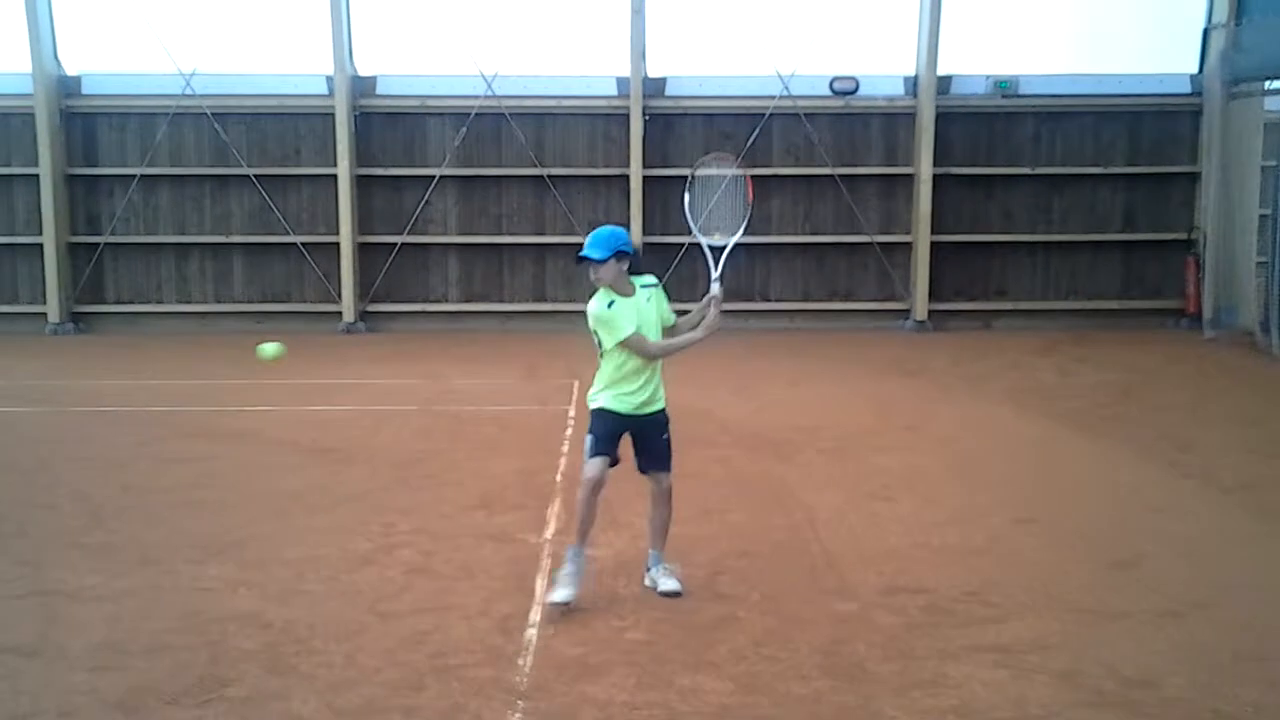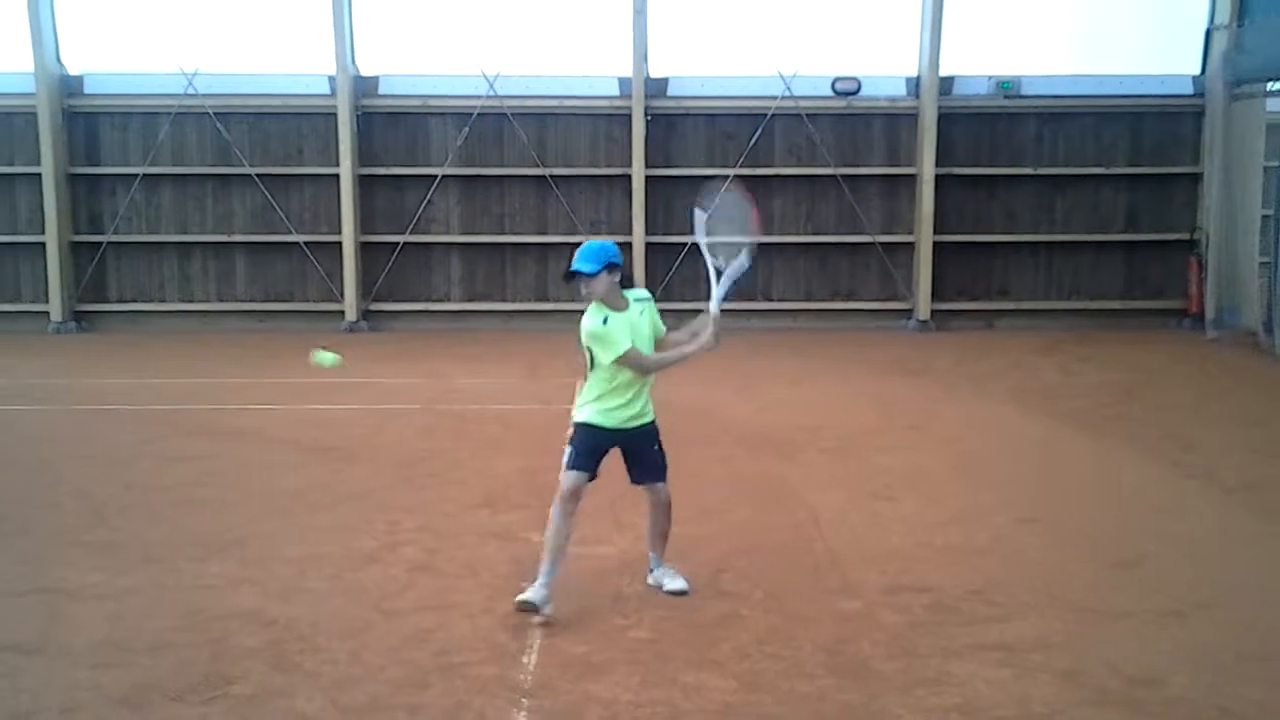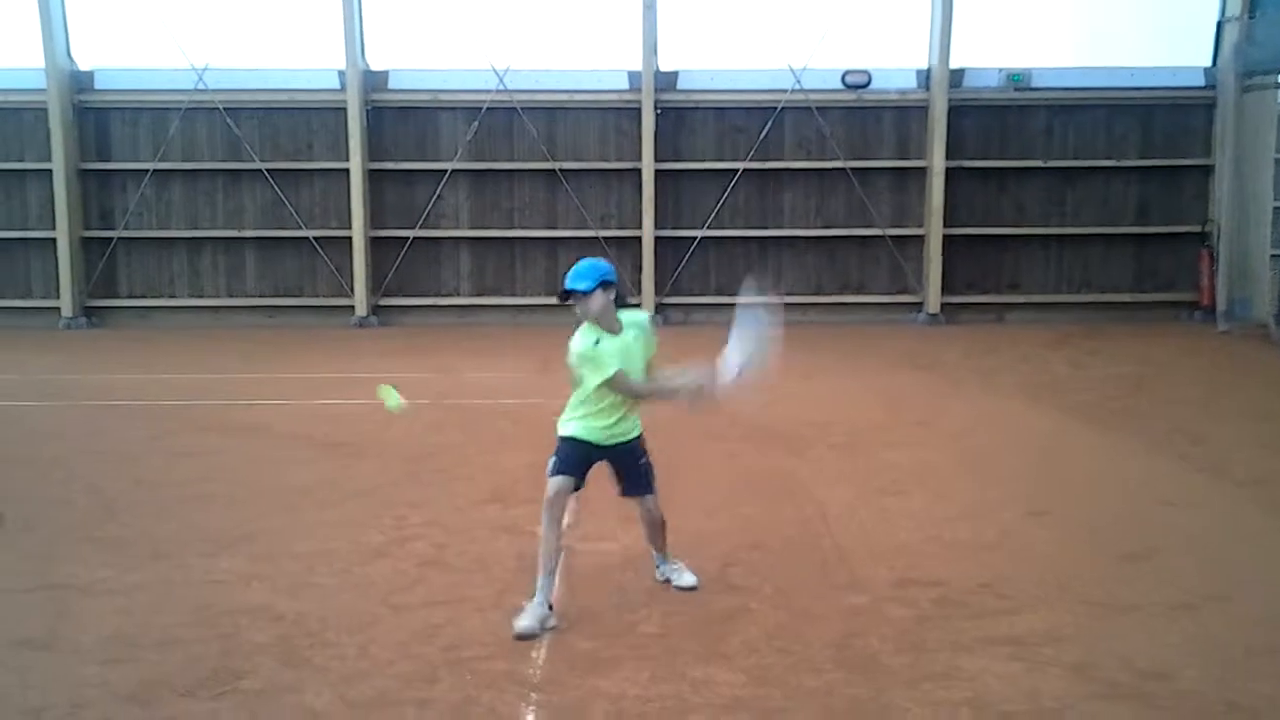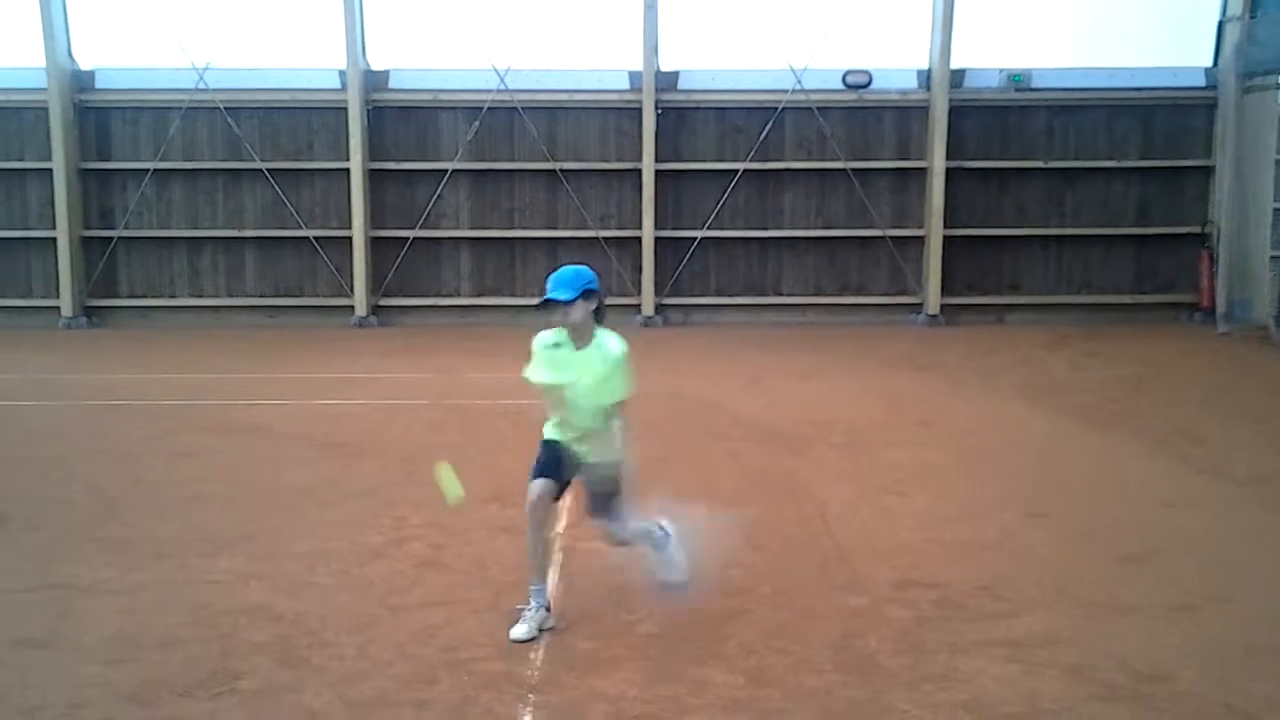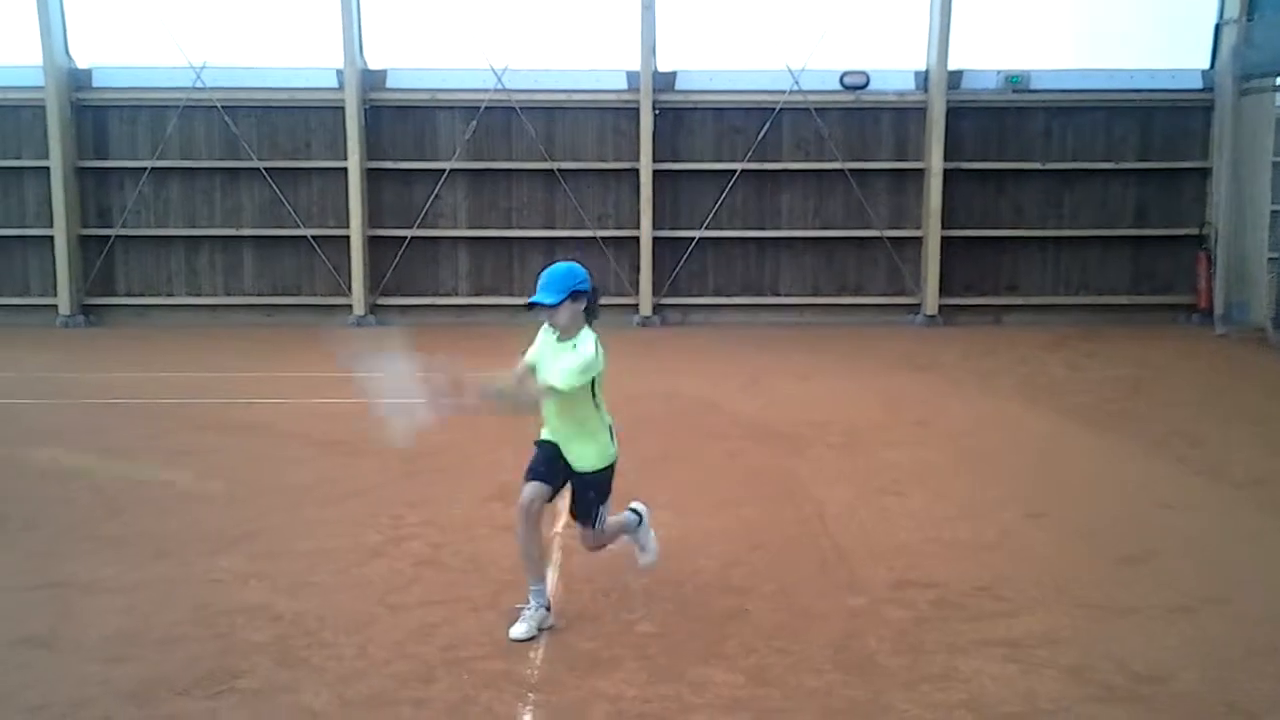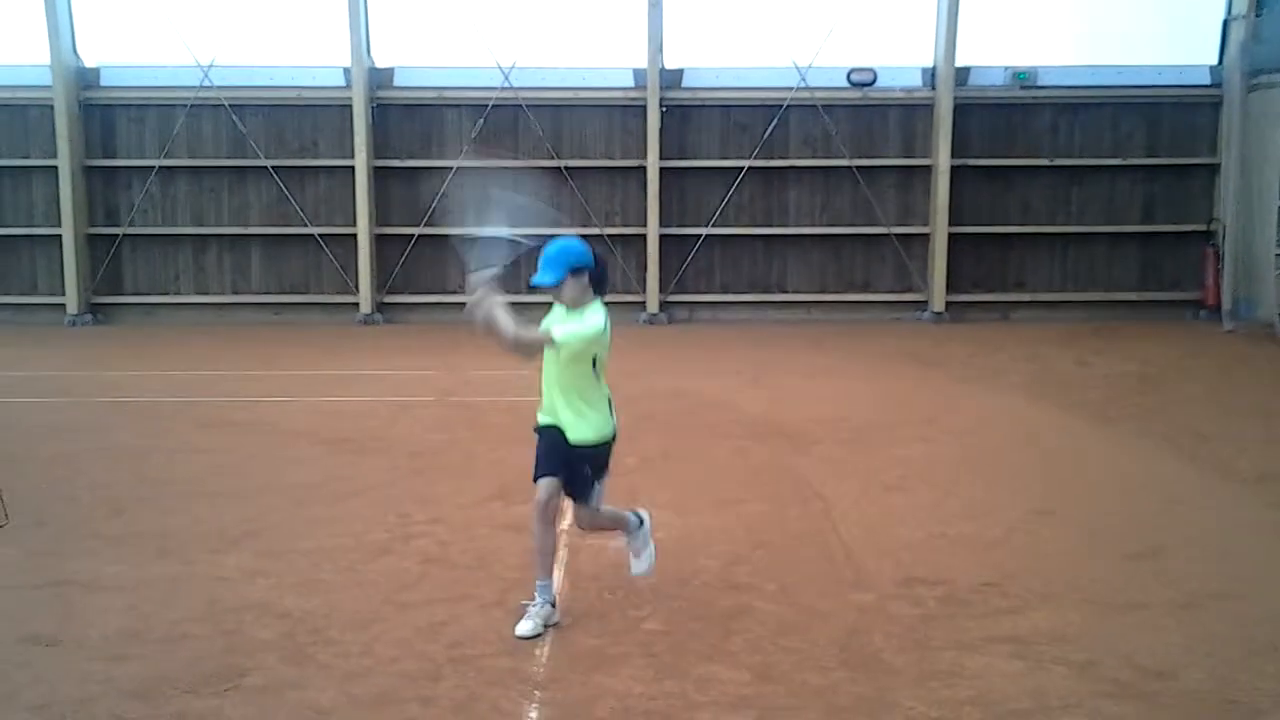
dt=0.1s
person 1, frame 1
left shoulder: (651, 287)
right shoulder: (600, 309)
left elbow: (671, 329)
right elbow: (651, 351)
left wrist: (703, 311)
right wrist: (700, 334)
left hip: (650, 406)
right hip: (609, 404)
left knee: (662, 487)
right knee: (592, 478)
left ankle: (656, 566)
right ankle: (571, 569)
person 1, frame 2
left shoulder: (642, 300)
right shoulder: (594, 325)
left elbow: (660, 344)
right elbow: (646, 365)
left wrist: (697, 329)
right wrist: (697, 347)
left hip: (638, 418)
right hip: (595, 417)
left knee: (660, 496)
right knee: (568, 491)
left ankle: (658, 566)
right ankle: (542, 586)
person 1, frame 3
left shoulder: (639, 323)
right shoulder: (583, 344)
right elbow: (634, 390)
left wrist: (680, 380)
right wrist: (680, 388)
left hip: (624, 433)
right hip: (579, 431)
left knee: (649, 509)
right knee: (554, 498)
left ankle: (664, 563)
right ankle: (541, 603)
person 1, frame 4
left shoulder: (613, 350)
right shoulder: (546, 345)
left elbow: (614, 415)
right elbow: (556, 406)
left wrist: (605, 454)
right wrist: (583, 443)
left hip: (603, 447)
right hip: (561, 440)
left knee: (615, 533)
right knee: (536, 502)
left ankle: (658, 536)
right ankle: (538, 606)
person 1, frame 5
left shoulder: (588, 352)
right shoulder: (549, 333)
left elbow: (537, 396)
right elbow: (521, 378)
left wrist: (493, 394)
right wrist: (504, 389)
left hip: (592, 452)
right hip: (556, 441)
left knee: (592, 539)
right knee: (528, 507)
left ankle: (633, 520)
right ankle: (538, 606)
person 1, frame 6
left shoulder: (592, 323)
right shoulder: (562, 309)
left elbow: (524, 340)
right elbow: (522, 343)
left wrist: (496, 307)
right wrist: (494, 308)
left hip: (590, 430)
right hip: (554, 423)
left knee: (586, 519)
right knee: (543, 504)
left ankle: (634, 524)
right ankle: (544, 601)
